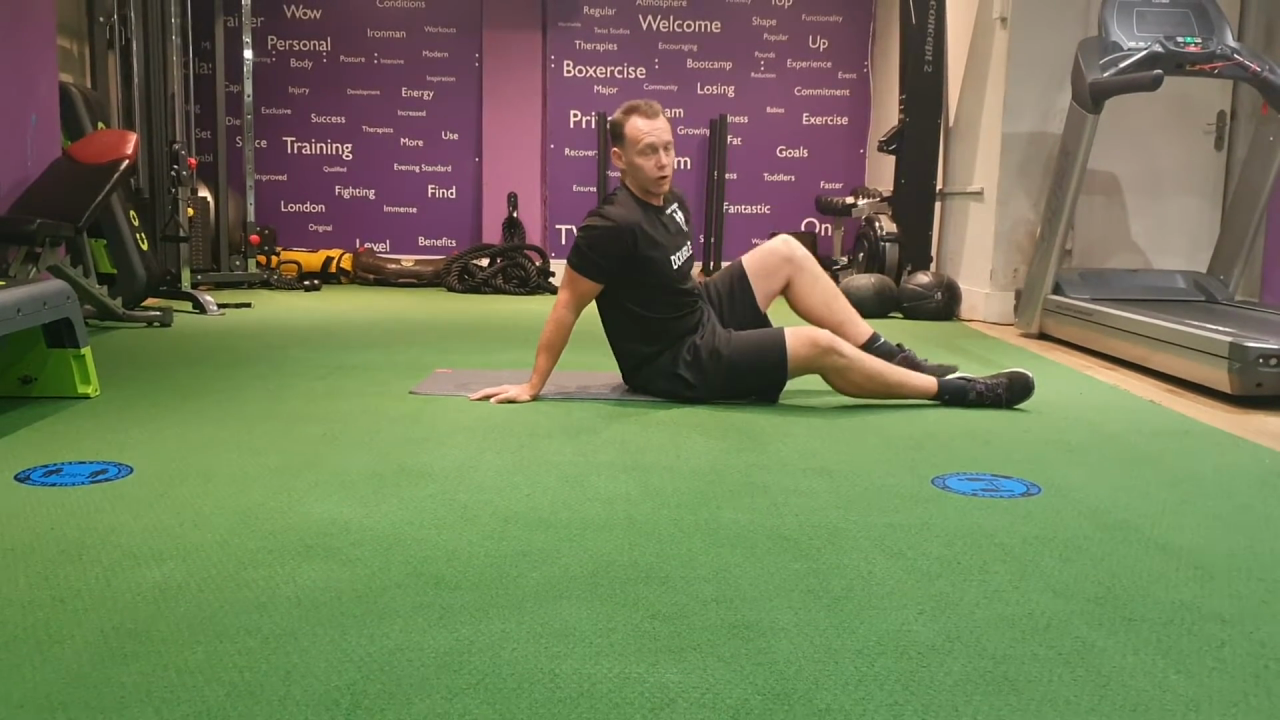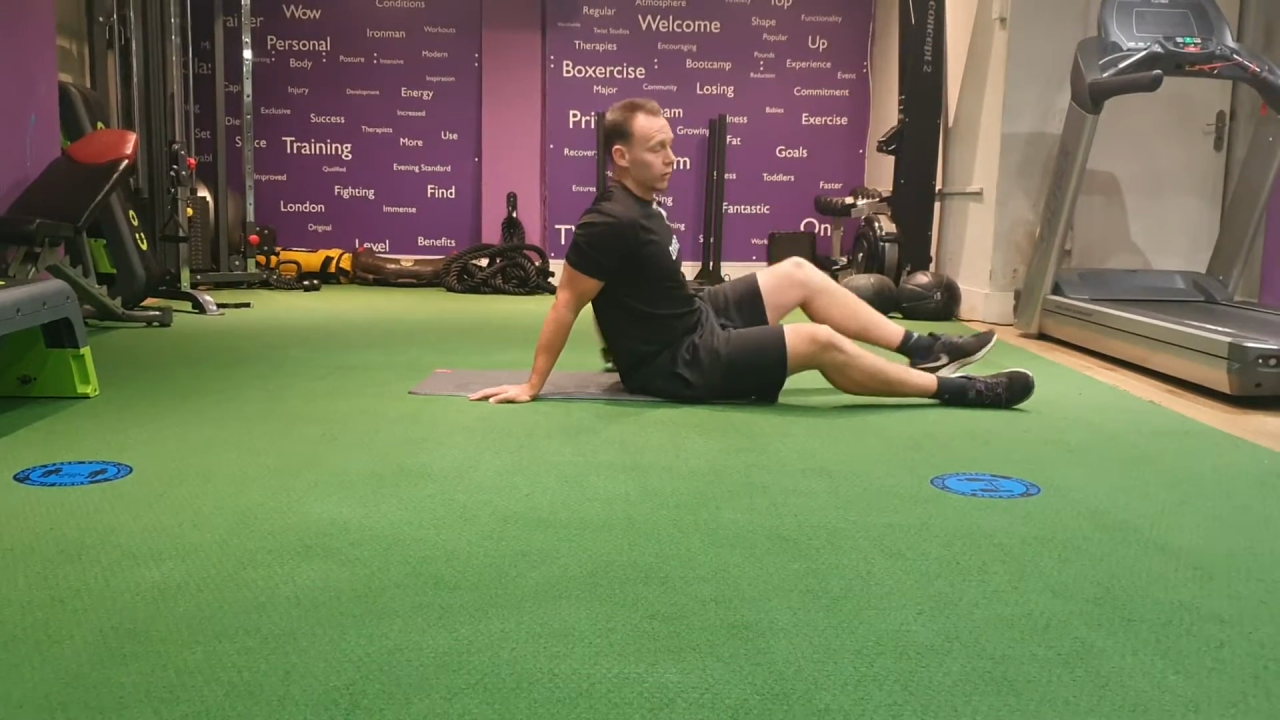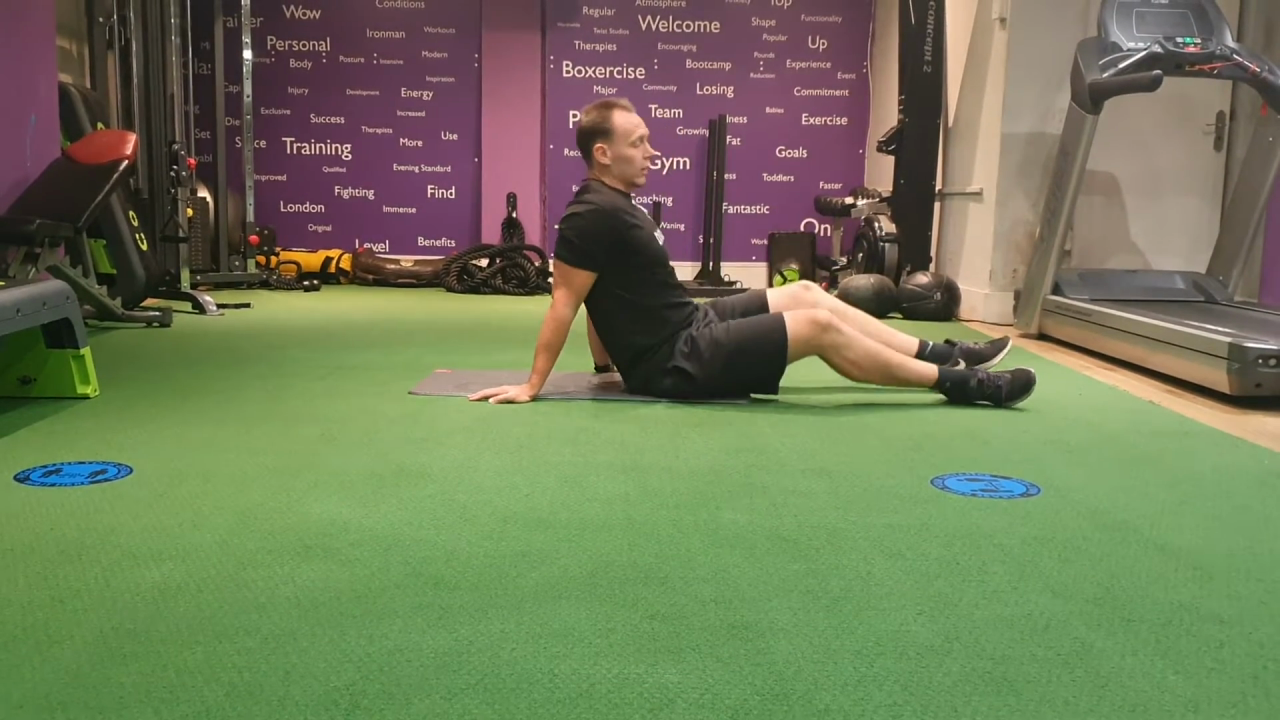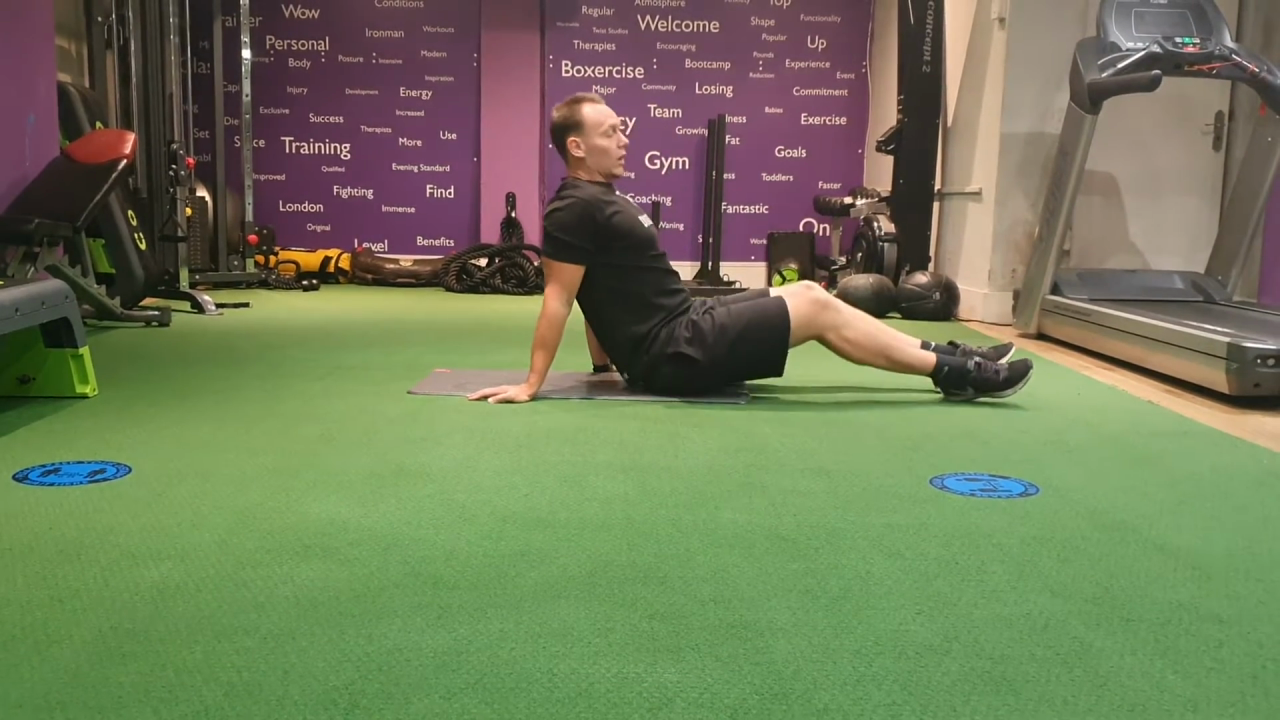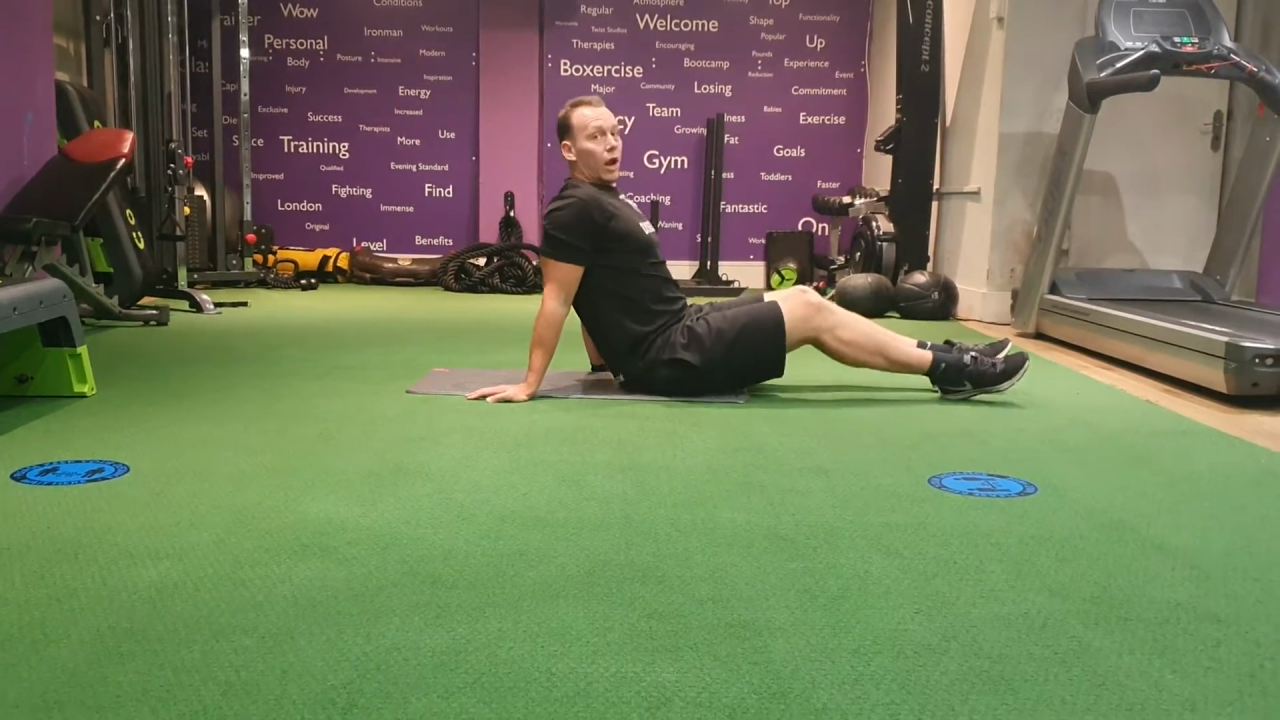
dt=0.2s
person 1, frame 1
left shoulder: (668, 199)
right shoulder: (612, 227)
right elbow: (566, 308)
right wrist: (533, 385)
left hip: (700, 318)
right hip: (675, 364)
left knee: (786, 250)
right knee: (820, 345)
left ankle: (890, 359)
right ankle: (957, 393)
person 1, frame 2
left shoulder: (642, 200)
right shoulder: (612, 223)
right elbow: (566, 305)
left wrist: (616, 345)
right wrist: (531, 386)
left hip: (696, 320)
right hip: (675, 364)
left knee: (799, 272)
right knee: (820, 342)
left ankle: (925, 352)
right ankle: (955, 390)
person 1, frame 3
left shoulder: (614, 203)
right shoulder: (593, 216)
left elbow: (604, 295)
right elbow: (564, 304)
left wrist: (608, 362)
right wrist: (531, 386)
left hip: (687, 326)
right hip: (673, 362)
left knee: (806, 294)
right knee: (818, 326)
left ankle: (941, 355)
right ankle: (955, 384)
person 1, frame 4
left shoulder: (599, 198)
right shoulder: (574, 211)
left elbow: (600, 292)
right elbow: (557, 301)
left wrist: (605, 361)
right wrist: (531, 385)
left hip: (685, 324)
right hip: (674, 351)
left knee: (808, 291)
right knee: (816, 308)
left ankle: (944, 356)
right ankle: (957, 375)
person 1, frame 5
left shoulder: (605, 200)
right shoulder: (574, 211)
left elbow: (598, 292)
right elbow: (555, 301)
left wrist: (606, 361)
right wrist: (529, 384)
left hip: (678, 332)
right hip: (669, 357)
left knee: (805, 298)
right knee: (809, 311)
left ankle: (943, 360)
right ankle: (952, 370)
